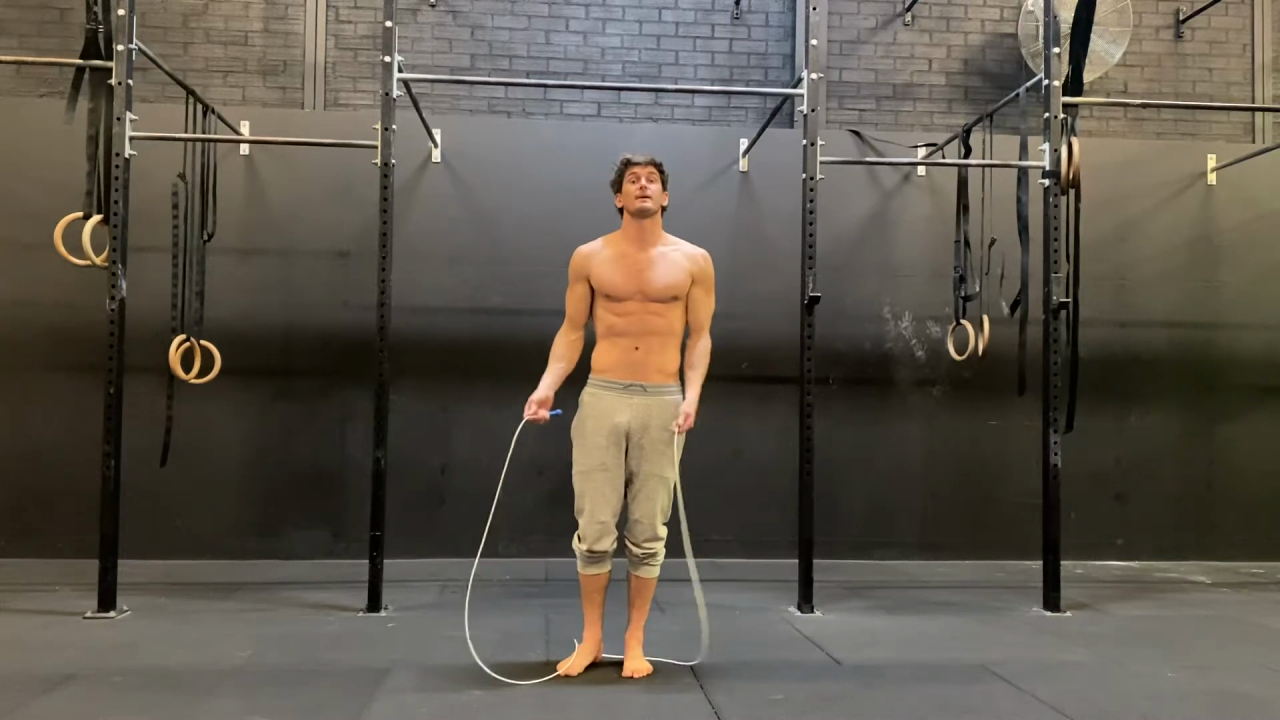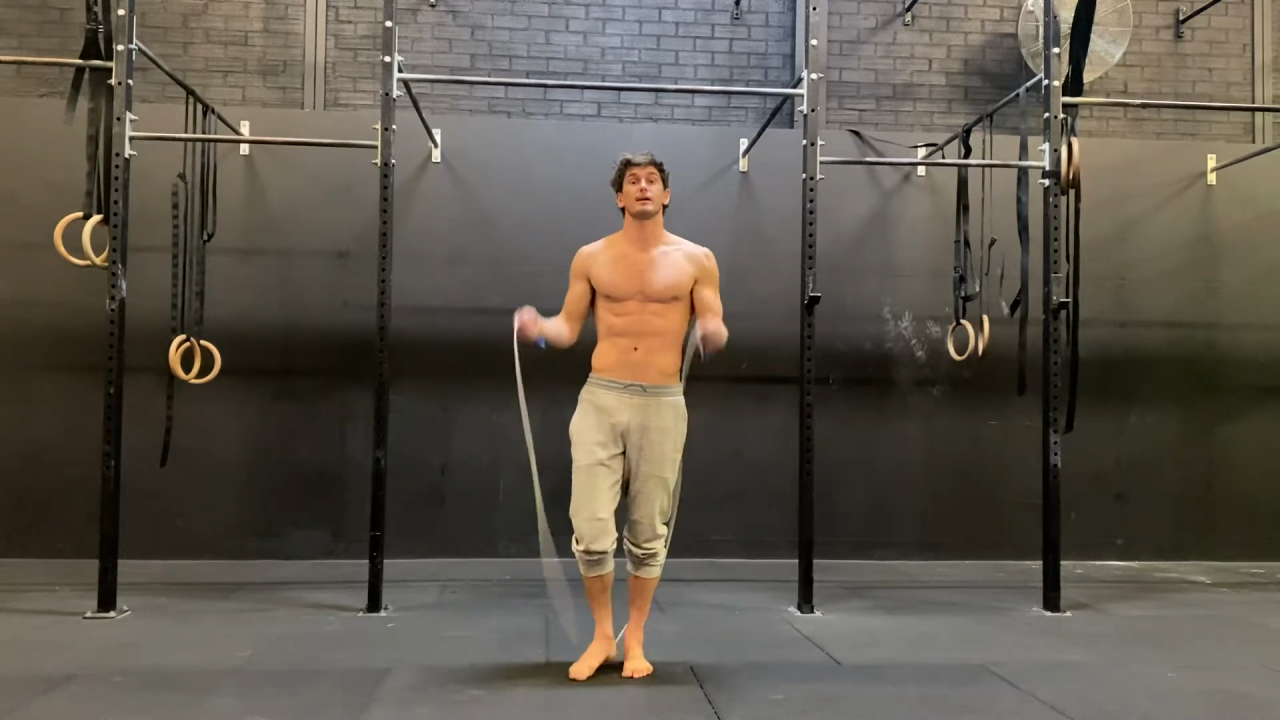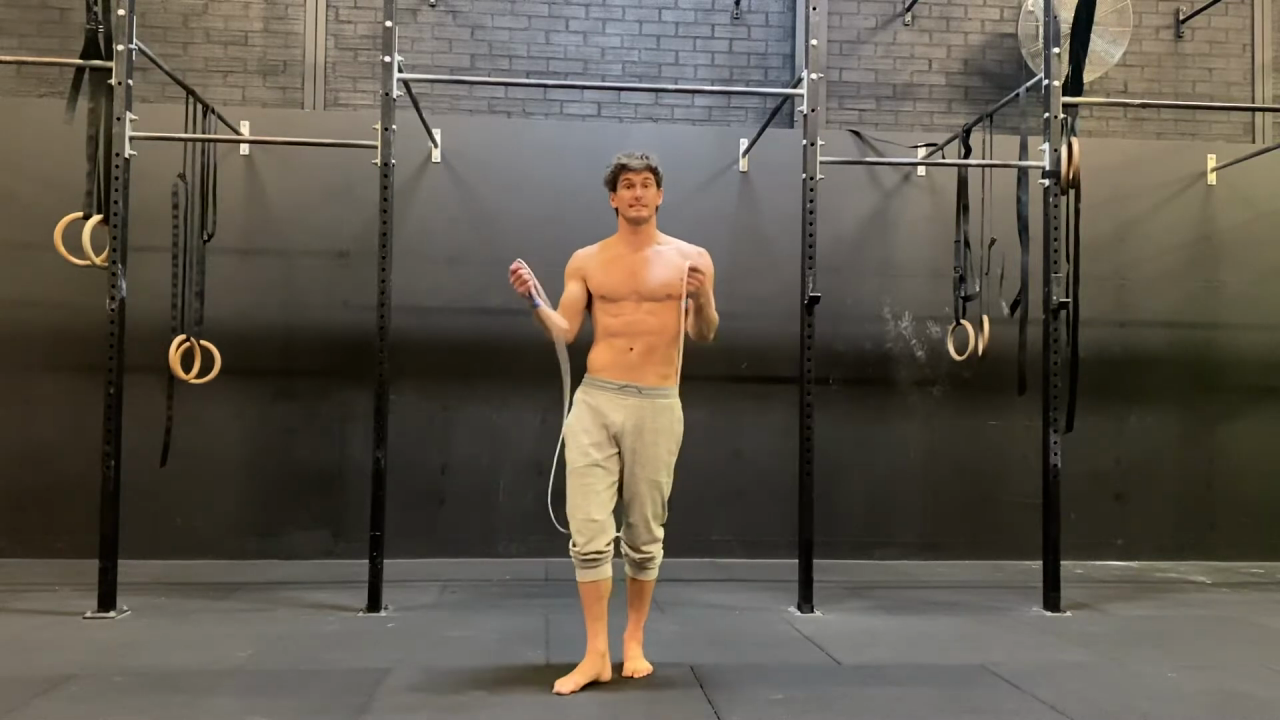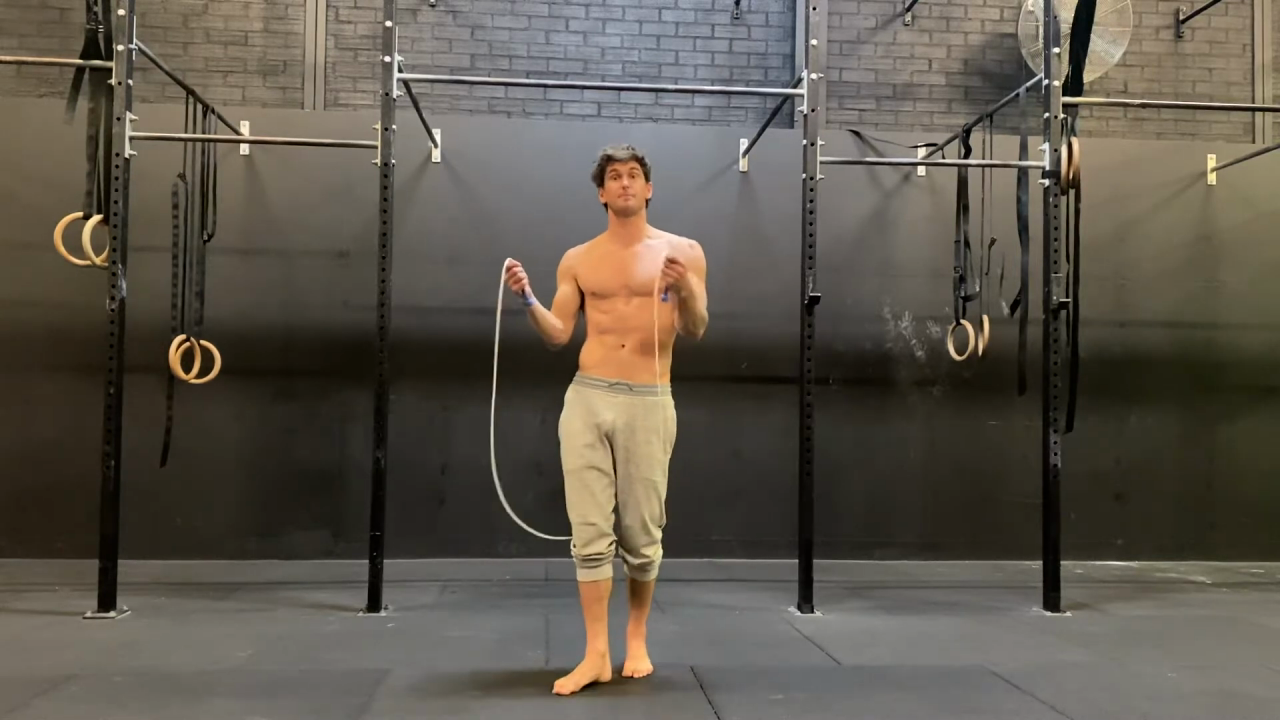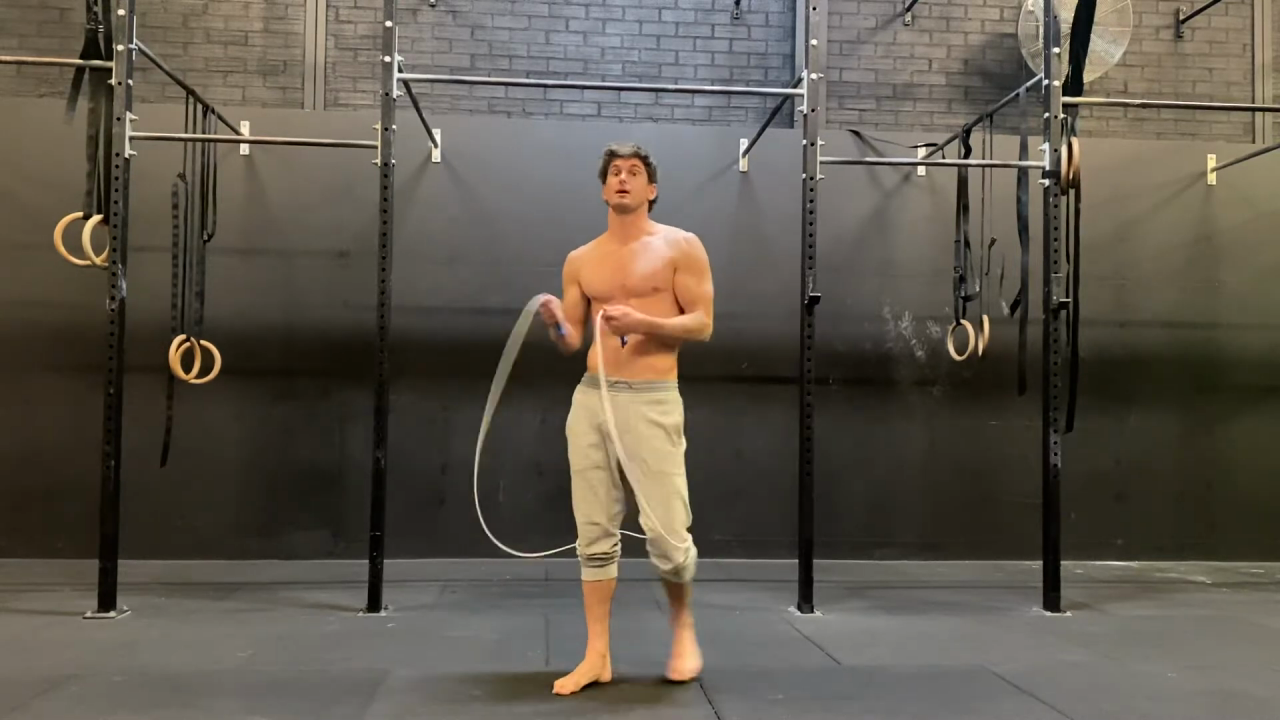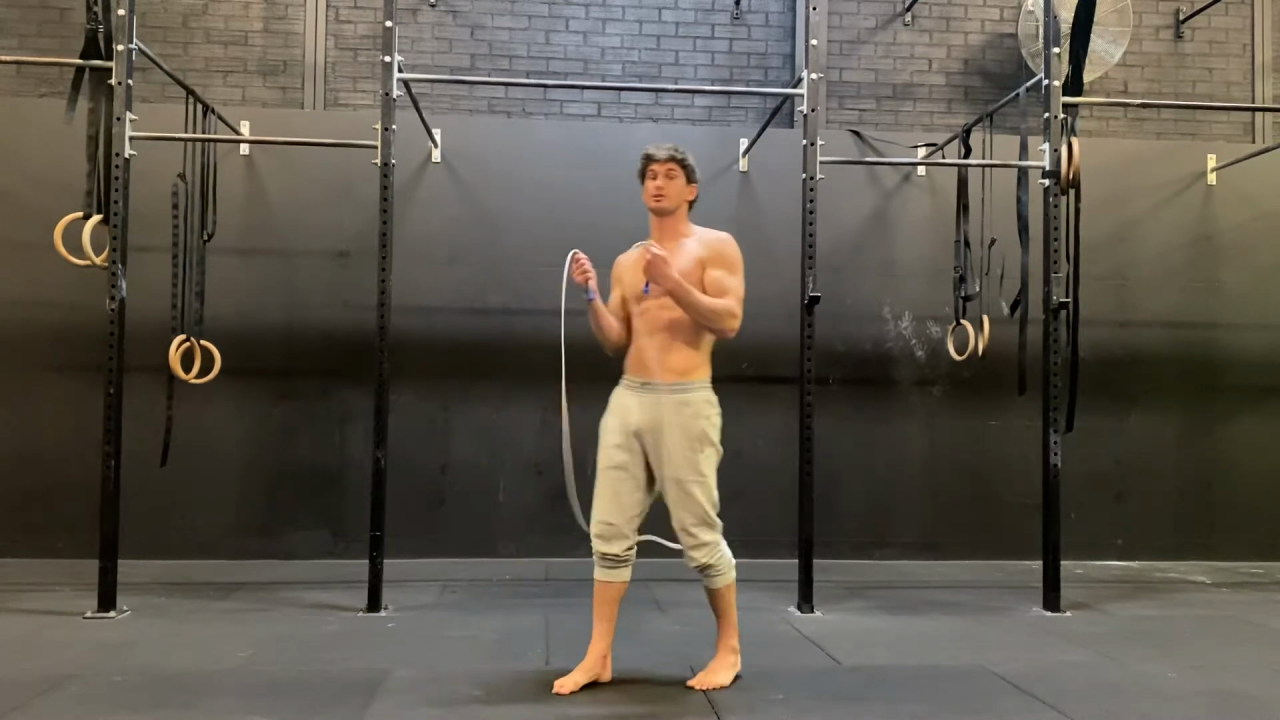
dt=0.3s
person 1, frame 1
left shoulder: (693, 260)
right shoulder: (588, 257)
left elbow: (699, 337)
right elbow: (572, 331)
left wrist: (693, 395)
right wrist: (547, 386)
left hip: (662, 404)
right hip: (601, 400)
left knee: (647, 532)
right knee: (593, 527)
left ankle: (634, 642)
right ankle: (591, 637)
person 1, frame 2
left shoulder: (696, 259)
right shoulder: (590, 257)
left elbow: (715, 328)
right elbow: (570, 324)
left wrist: (713, 334)
right wrist: (541, 327)
left hip: (662, 405)
right hip: (600, 400)
left knee: (647, 532)
right knee: (591, 527)
left ankle: (635, 639)
right ankle: (602, 634)
person 1, frame 3
left shoulder: (691, 257)
right shoulder: (586, 259)
left elbow: (704, 334)
right elbow: (564, 332)
left wrist: (703, 299)
right wrist: (533, 299)
left hip: (656, 406)
right hip: (595, 401)
left knee: (644, 533)
right knee: (589, 530)
left ankle: (634, 640)
right ankle: (596, 653)
person 1, frame 4
left shoulder: (682, 250)
right shoulder: (577, 259)
left elbow: (695, 329)
right elbow: (558, 334)
left wrist: (685, 290)
right wrist: (528, 298)
left hip: (649, 403)
right hip: (586, 400)
left knee: (642, 534)
right knee: (590, 533)
left ankle: (636, 637)
right ankle: (596, 653)
person 1, frame 5
left shoulder: (681, 247)
right shoulder: (580, 260)
left elbow: (702, 326)
right elbow: (572, 344)
left wrist: (641, 320)
right wrist: (556, 322)
left hip: (652, 403)
right hip: (590, 400)
left knee: (668, 533)
right knee: (595, 534)
left ankle: (683, 624)
right ankle: (596, 655)
person 1, frame 6
left shoulder: (716, 246)
right shoulder: (626, 262)
left elbow: (728, 320)
right elbow: (616, 341)
left wrist: (672, 282)
right wrist: (593, 295)
left hip: (686, 403)
right hip: (627, 401)
left knee: (700, 535)
right knee: (610, 533)
left ankle: (729, 647)
right ankle: (598, 655)
